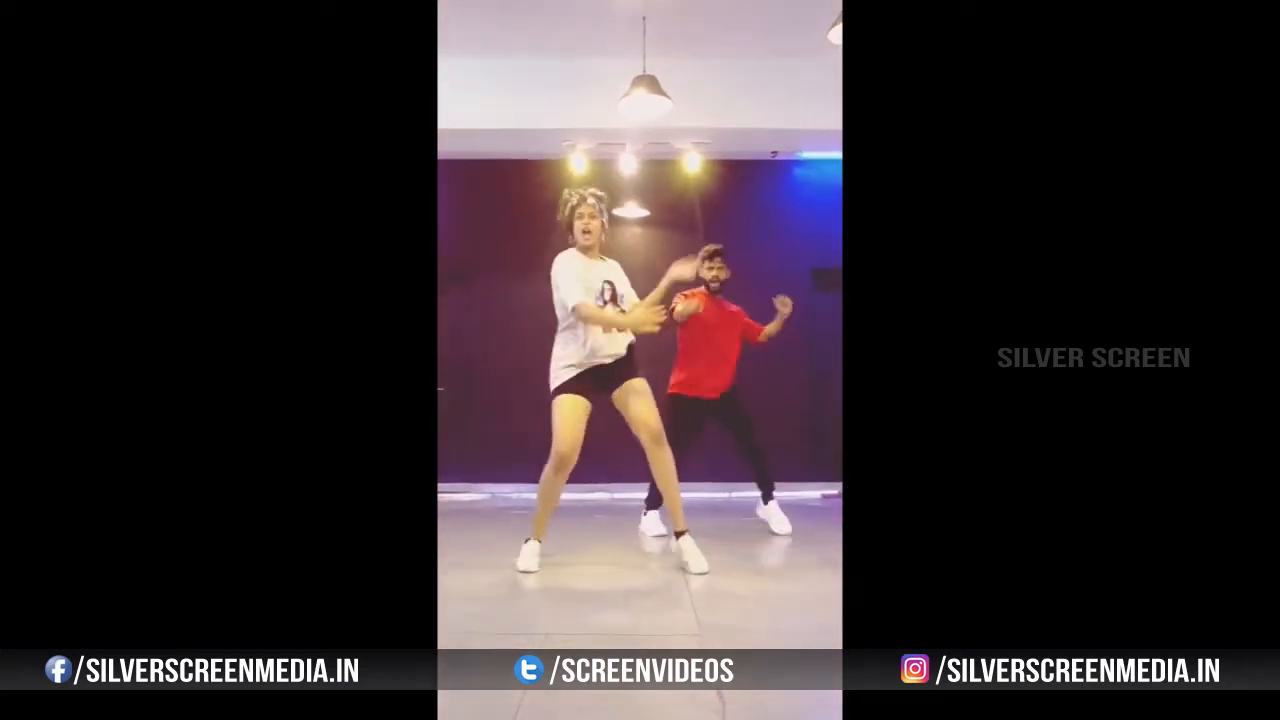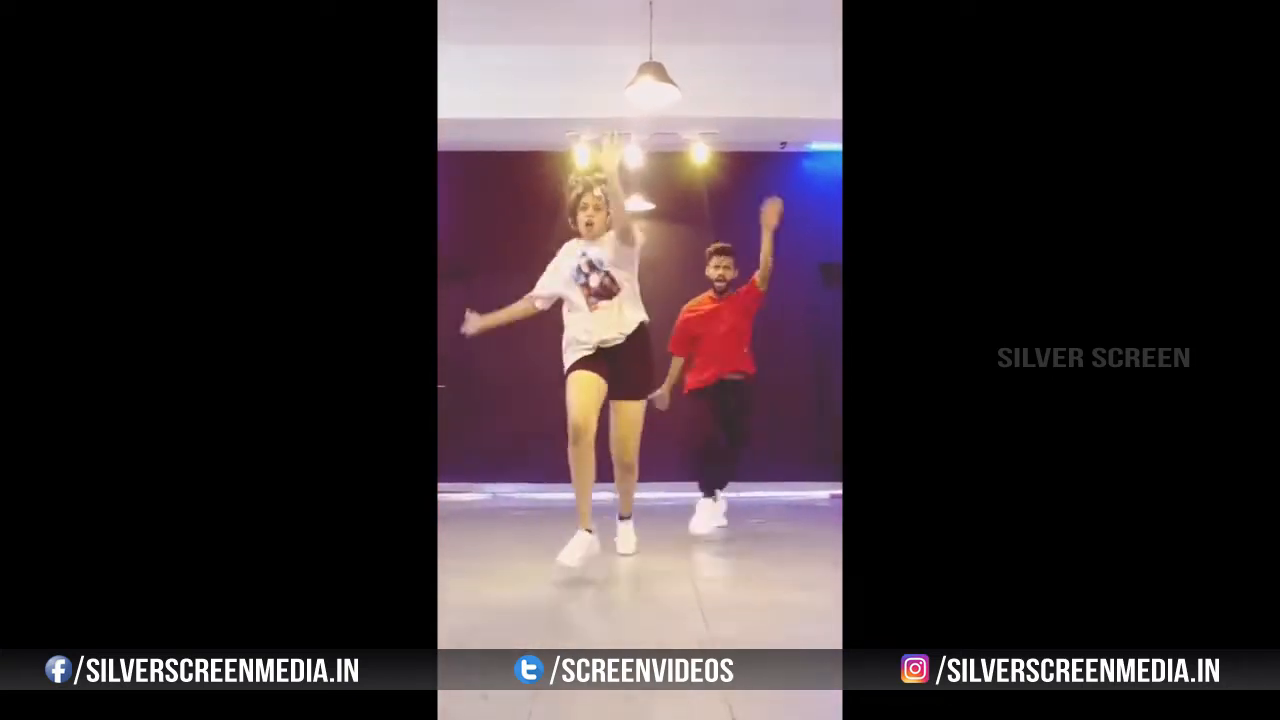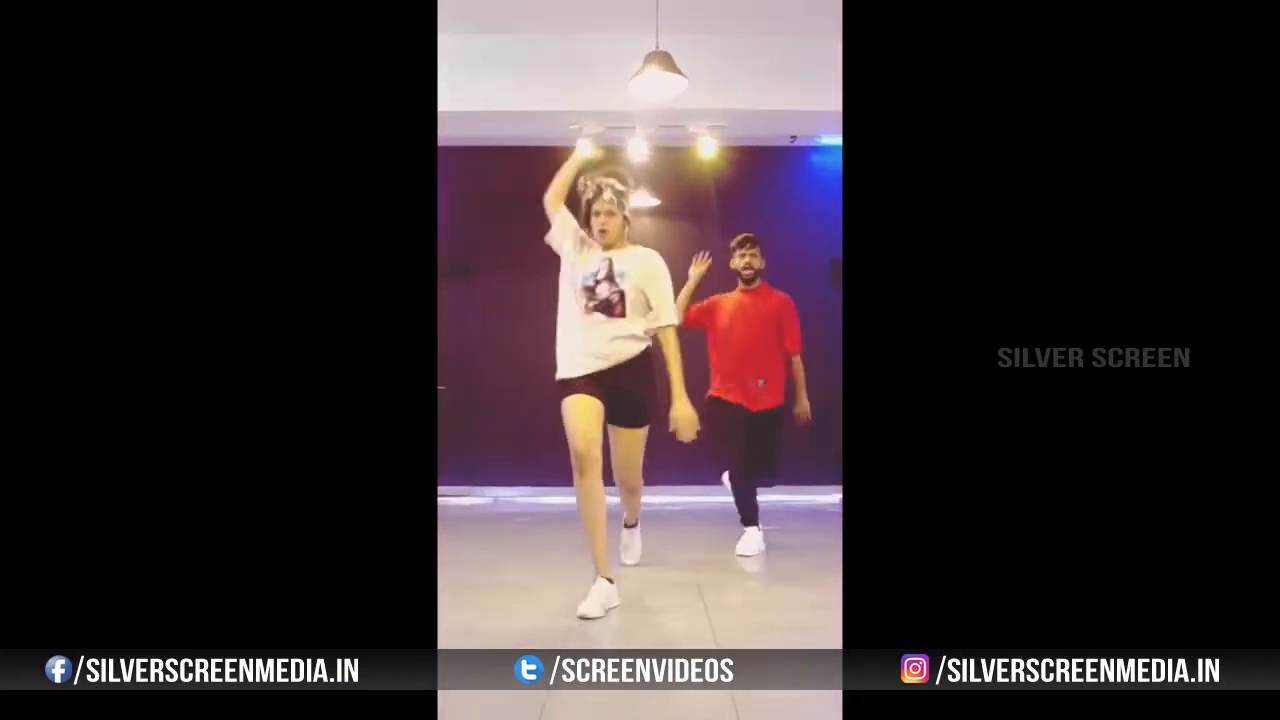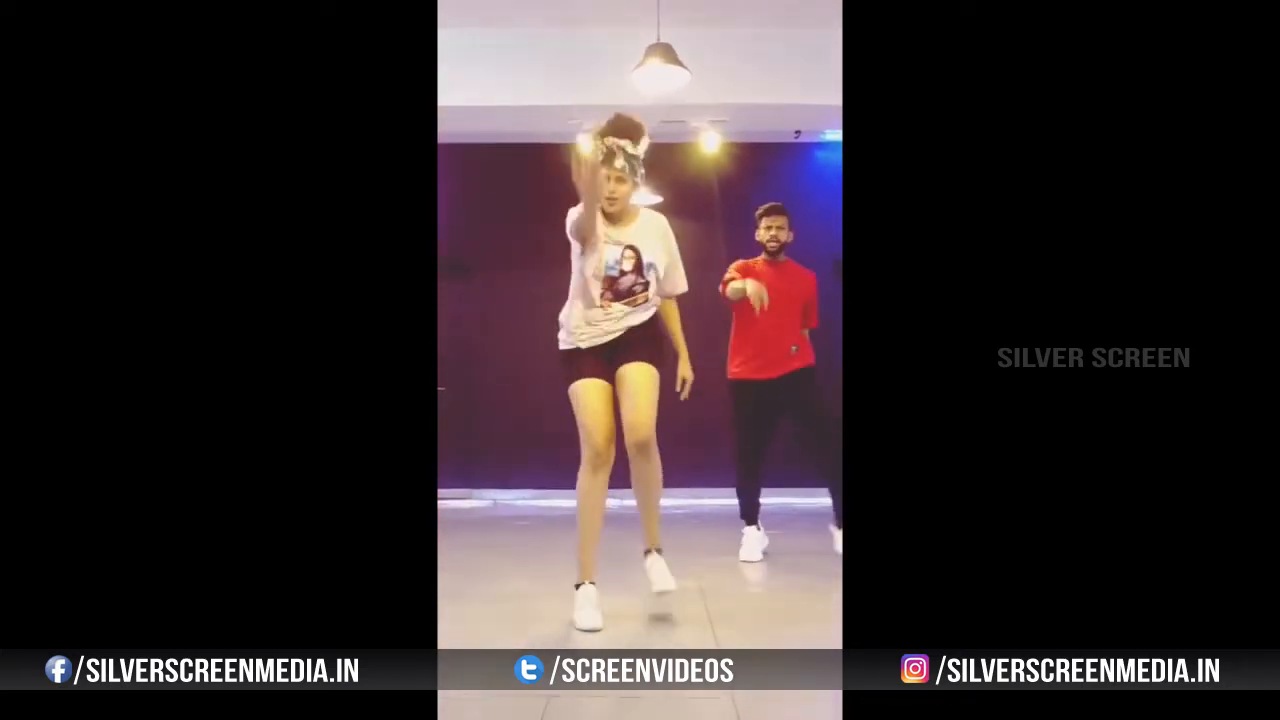
dt=0.3s
person 1, frame 1
left shoulder: (614, 269)
right shoulder: (566, 263)
left elbow: (637, 312)
right elbow: (585, 312)
left wrist: (669, 279)
right wrist: (625, 321)
left hip: (618, 359)
right hip: (575, 364)
left knee: (654, 433)
right knee: (563, 454)
left ankle: (682, 535)
right ankle: (535, 540)
person 1, frame 2
left shoulder: (623, 242)
right shoulder: (566, 254)
left elbow: (625, 221)
right elbow: (537, 299)
left wrist: (610, 174)
right wrist: (488, 320)
left hip: (628, 344)
right hip: (584, 348)
left knee: (626, 453)
right knee: (580, 425)
left ankle: (625, 517)
right ankle: (585, 531)
person 1, frame 3
left shoulder: (648, 261)
right shoulder: (575, 248)
left elbow: (667, 330)
right elbow: (551, 199)
left wrist: (680, 398)
right wrist: (578, 160)
left hip: (631, 369)
right hip: (578, 369)
left knee: (627, 477)
right knee: (584, 453)
left ankle: (631, 523)
right ankle: (603, 580)
person 1, frame 4
left shoulder: (658, 227)
right shoulder: (581, 220)
left elbow: (667, 295)
right elbow: (584, 236)
left wrist: (683, 353)
right wrist: (585, 186)
left hip: (640, 337)
right hip: (586, 341)
left knee: (640, 436)
right knee: (596, 451)
left ankle: (653, 551)
right ankle: (585, 586)
person 2, frame 1
left shoulder: (734, 313)
right shoulder: (688, 299)
left elbow: (761, 336)
right elbow: (678, 315)
left wrist: (781, 317)
right wrist: (685, 308)
left hip: (723, 391)
right hip: (687, 391)
left knee: (752, 446)
right knee: (671, 451)
left ankle: (768, 503)
right ankle: (651, 512)
person 2, frame 2
left shoulder: (745, 299)
right shoulder: (692, 310)
left elbow: (765, 270)
right elbow: (679, 355)
left wrist: (768, 228)
right wrist: (666, 388)
left hip: (736, 384)
right hip: (703, 386)
left knee: (735, 446)
right knee: (705, 437)
left ankle: (715, 496)
right ankle: (708, 500)
person 2, frame 3
left shoulder: (780, 303)
right shoulder: (717, 305)
left elbow: (794, 353)
right elbow: (678, 317)
left wrist: (801, 395)
right wrist: (693, 280)
left hip: (768, 399)
right hip: (726, 397)
left knee: (765, 467)
right knee: (740, 461)
left ankle: (734, 478)
right ankle: (751, 528)
person 2, frame 4
left shoulder: (806, 278)
right shoulder: (744, 269)
right elbow: (729, 290)
right wrist: (746, 285)
left hip: (797, 371)
right hip: (752, 376)
left knee: (825, 445)
right knee: (748, 455)
left ankle: (841, 523)
right ankle: (752, 530)
